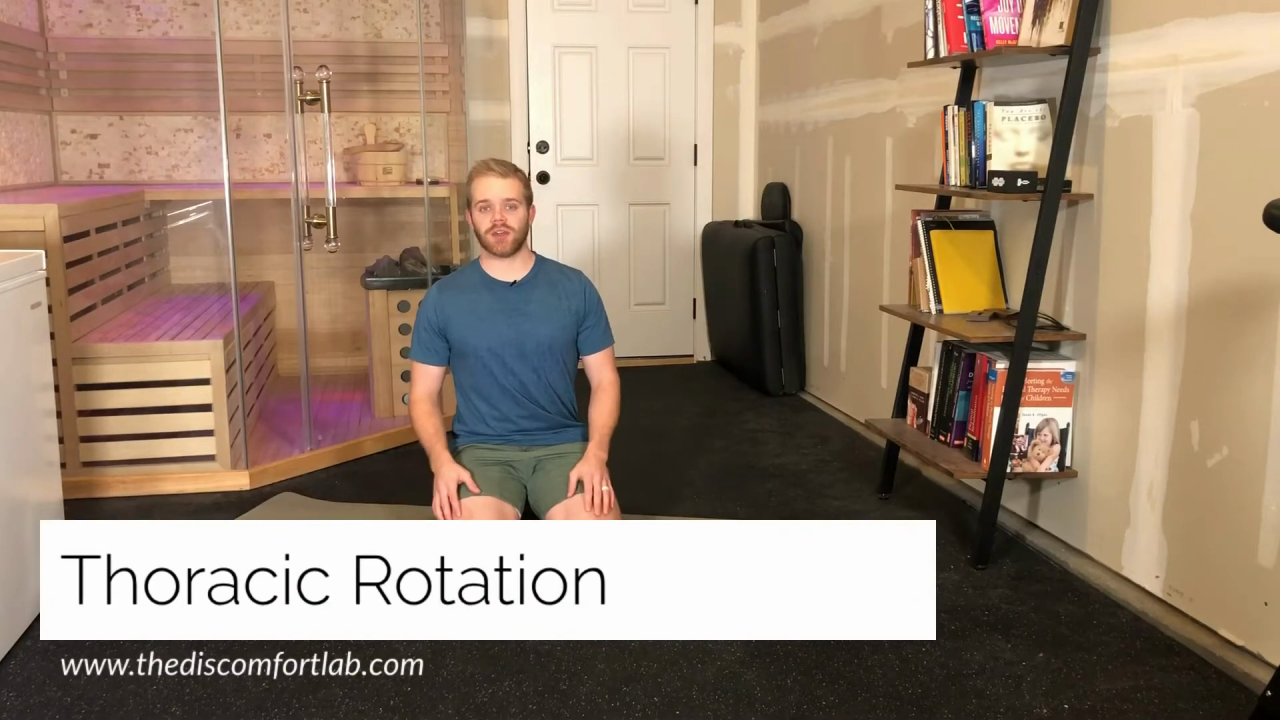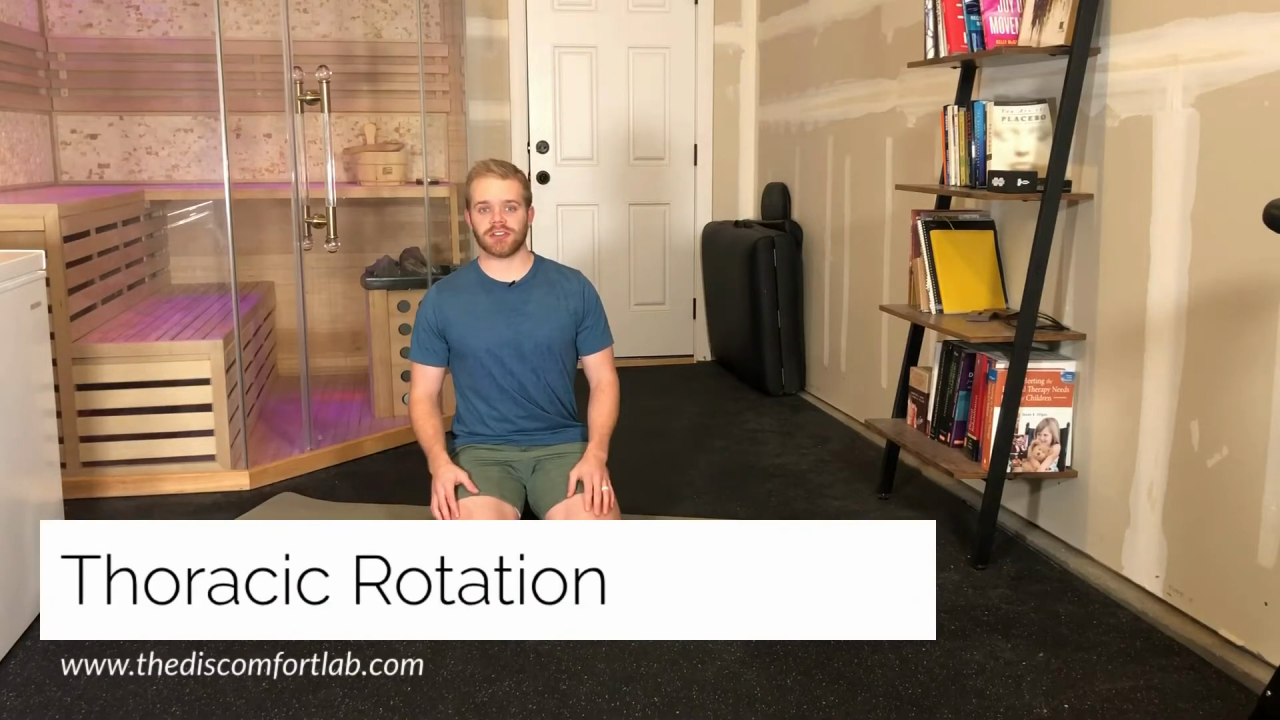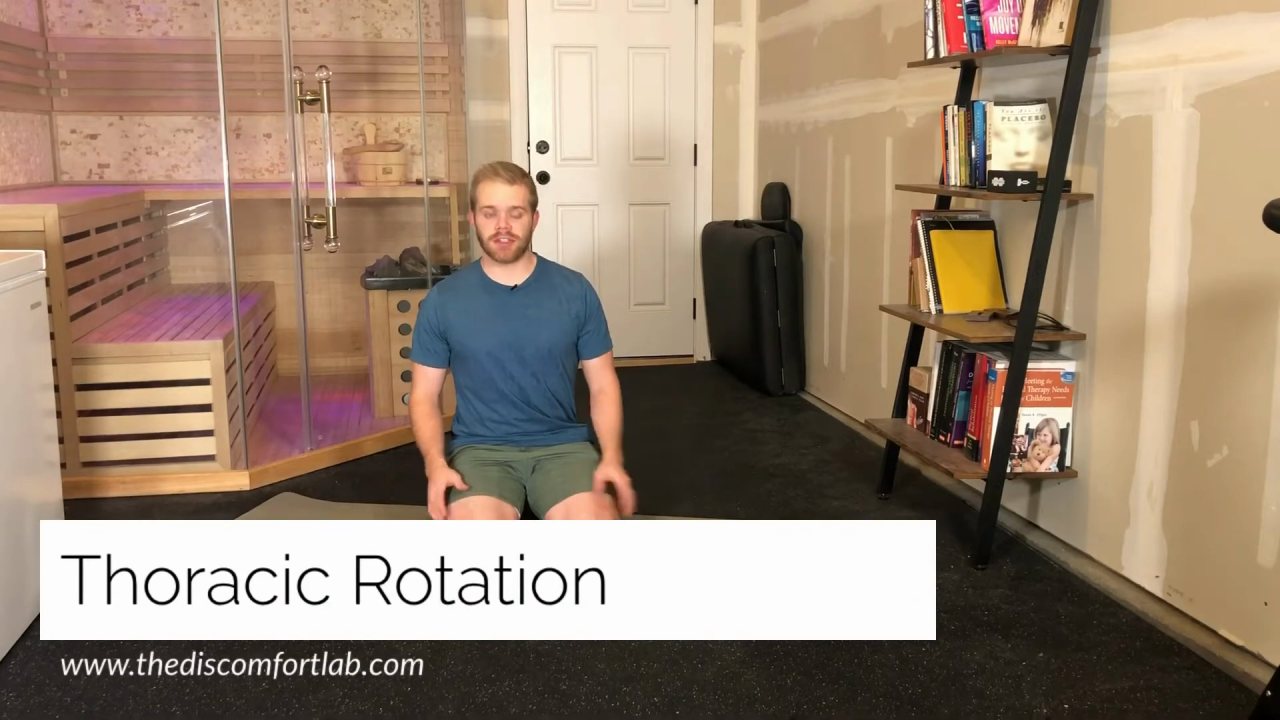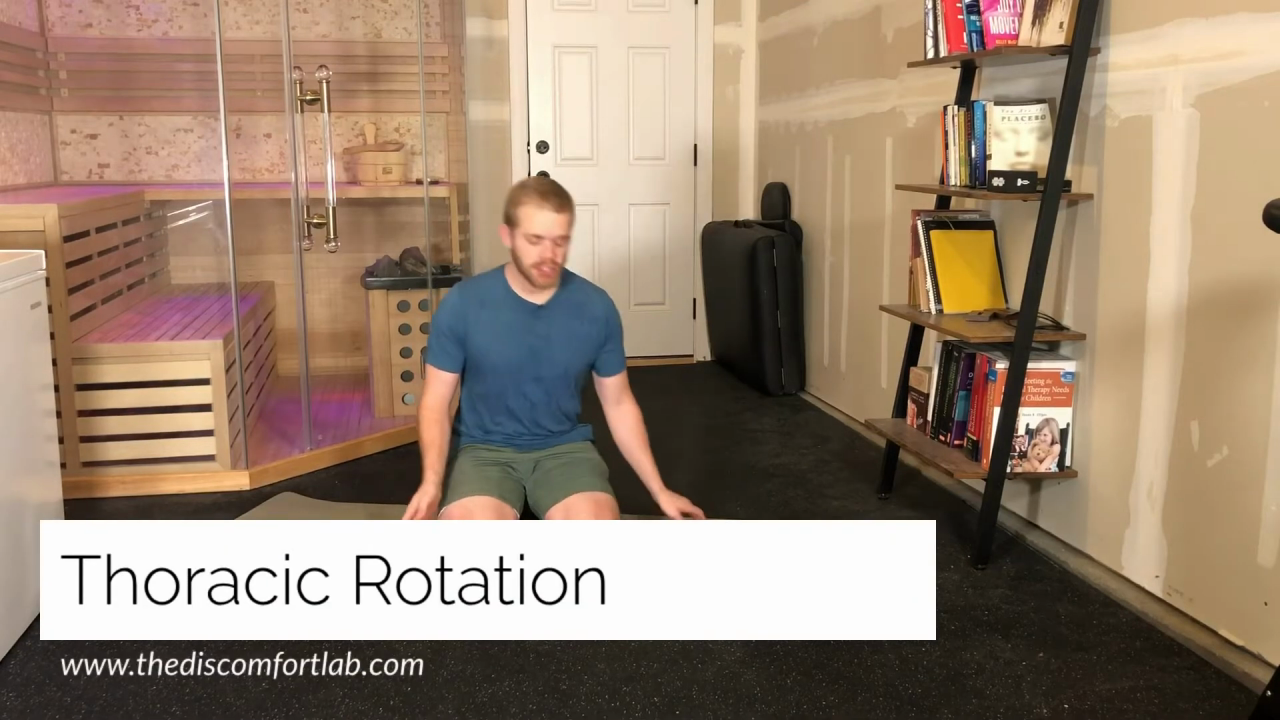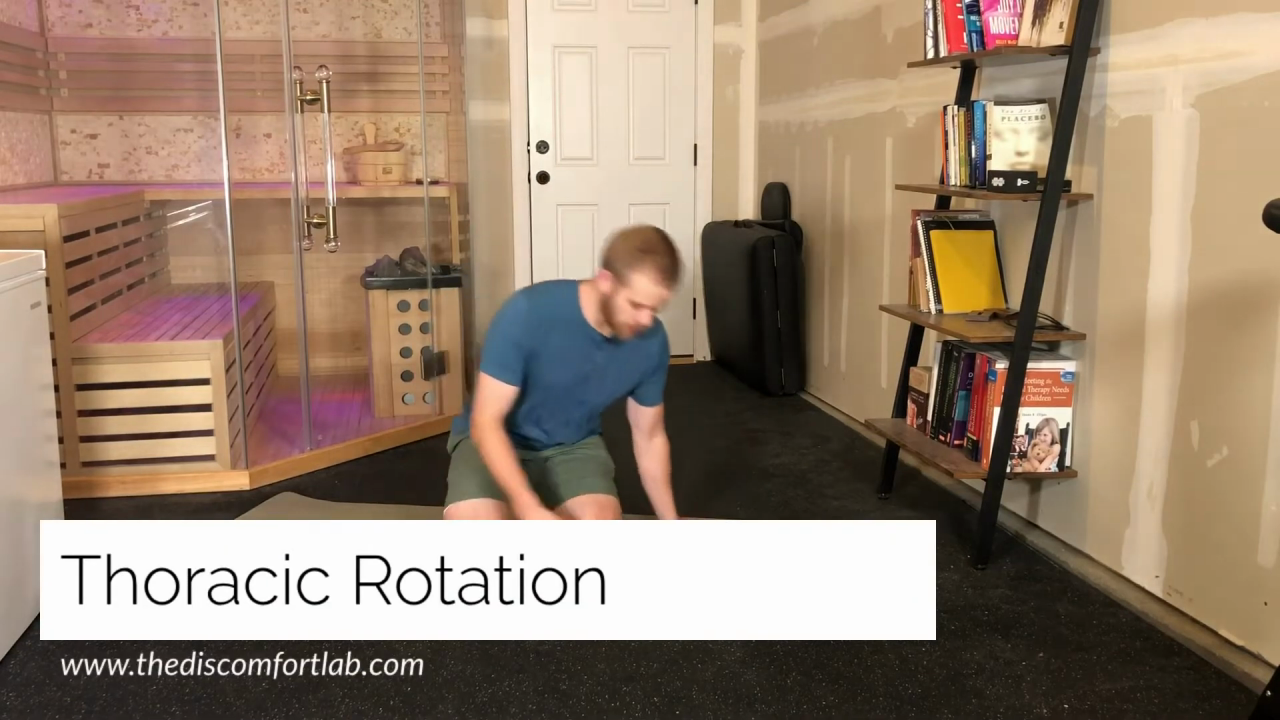
dt=0.3s
person 1, frame 1
left shoulder: (575, 288)
right shoulder: (443, 299)
left elbow: (605, 380)
right elbow: (423, 395)
left wrist: (596, 453)
right wrist: (441, 460)
left hip: (562, 445)
right hip: (482, 448)
person 1, frame 2
left shoulder: (573, 288)
right shoulder: (442, 300)
left elbow: (603, 381)
right elbow: (423, 396)
left wrist: (595, 453)
right wrist: (439, 461)
left hip: (562, 444)
right hip: (481, 448)
person 1, frame 3
left shoulder: (575, 290)
right shoulder: (443, 300)
left elbow: (603, 383)
right elbow: (425, 397)
left wrist: (611, 457)
right wrist: (437, 464)
left hip: (561, 445)
right hip: (481, 449)
person 1, frame 4
left shoulder: (596, 307)
right shoulder: (462, 304)
left elbow: (619, 403)
right elbow: (436, 402)
left wrist: (659, 490)
right wrist: (431, 480)
left hip: (564, 448)
right hip: (484, 448)
person 1, frame 5
left shoulder: (650, 344)
right shoulder: (528, 312)
left elbow: (650, 436)
right elbow: (487, 423)
left wrist: (670, 524)
right wrist: (529, 510)
left hip: (572, 446)
right hip: (491, 435)
